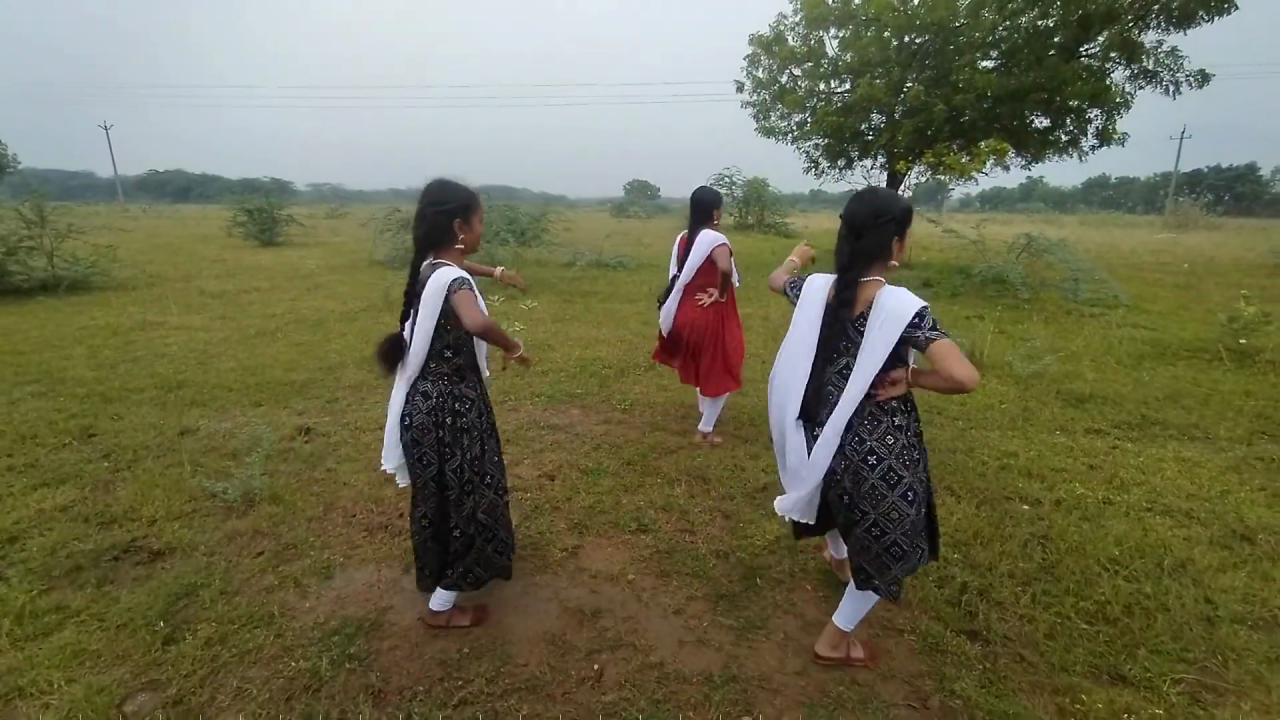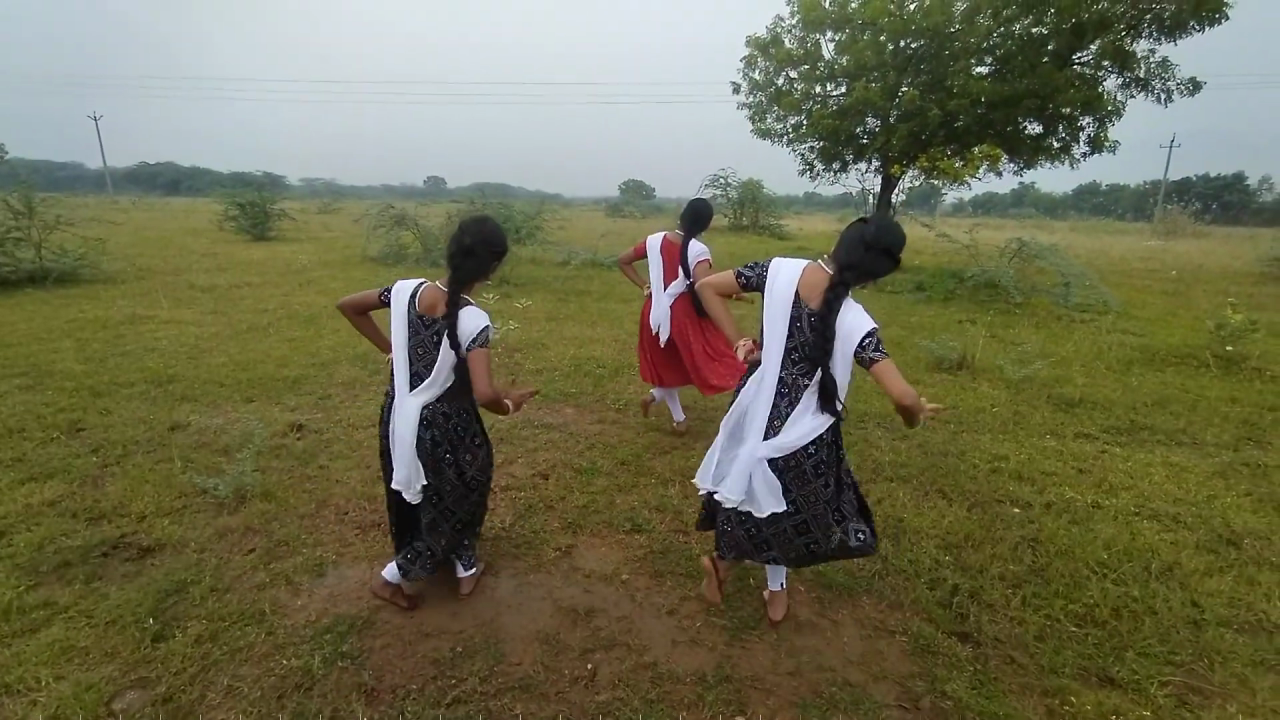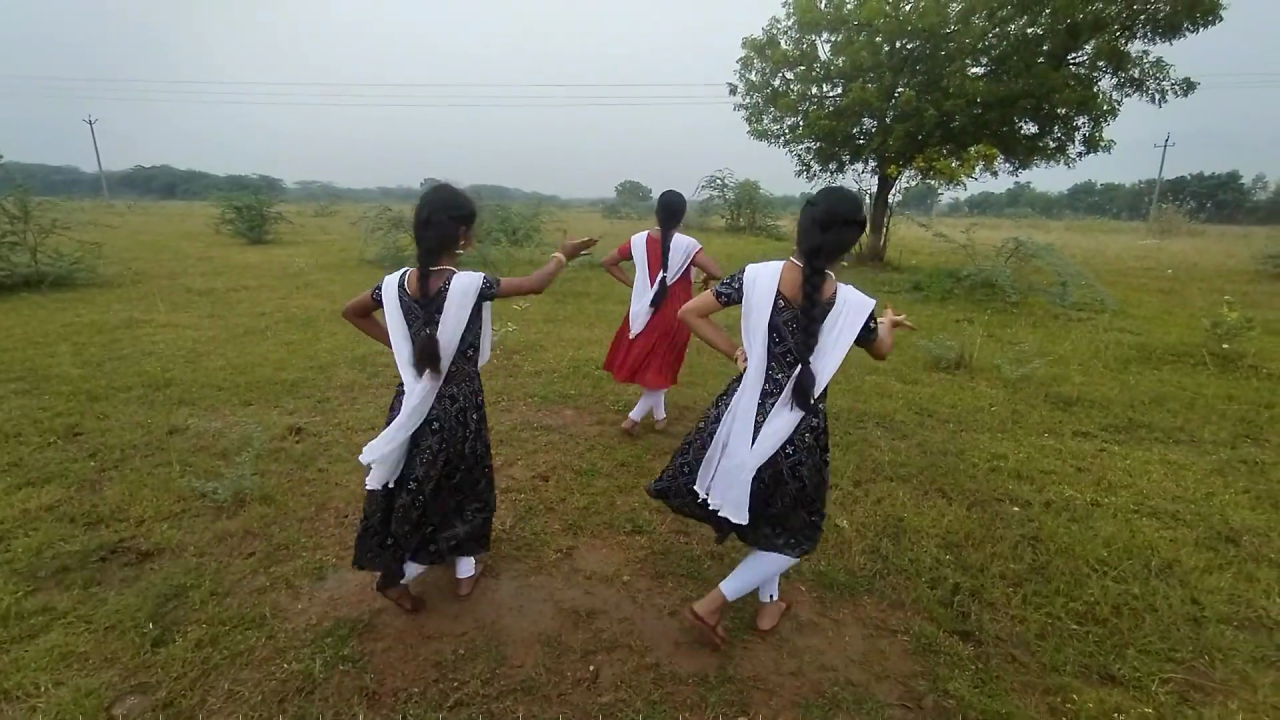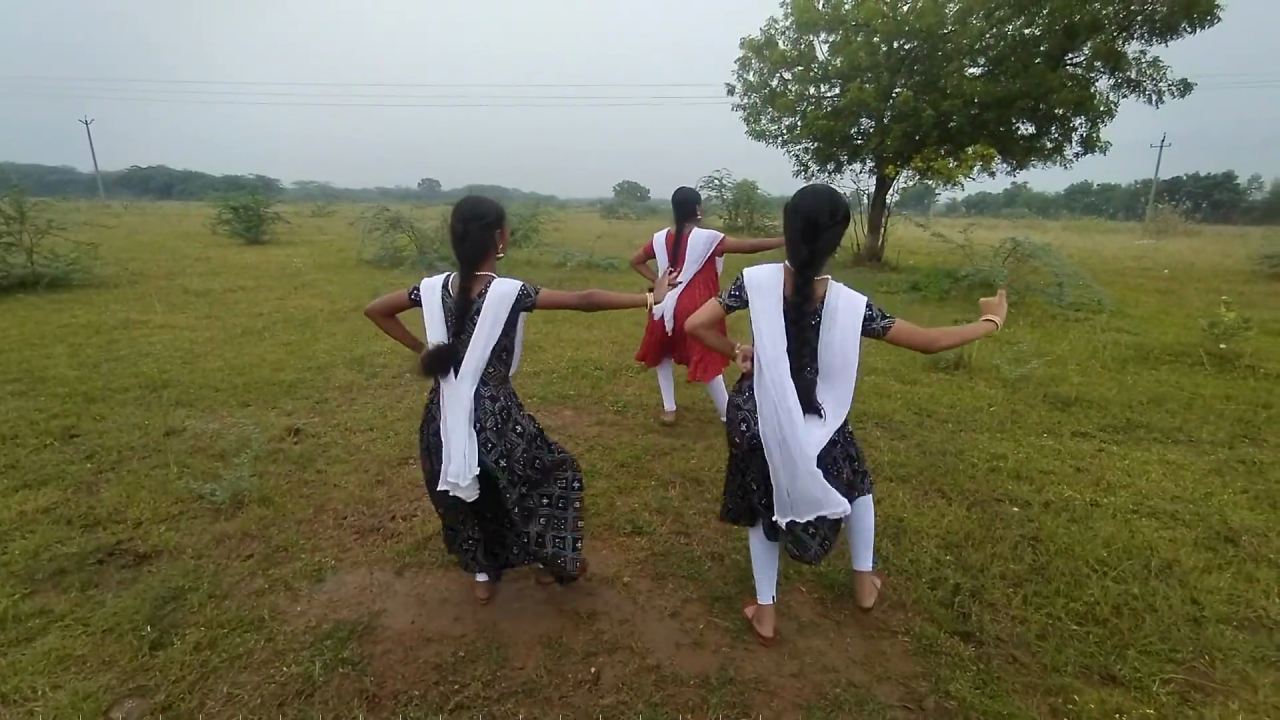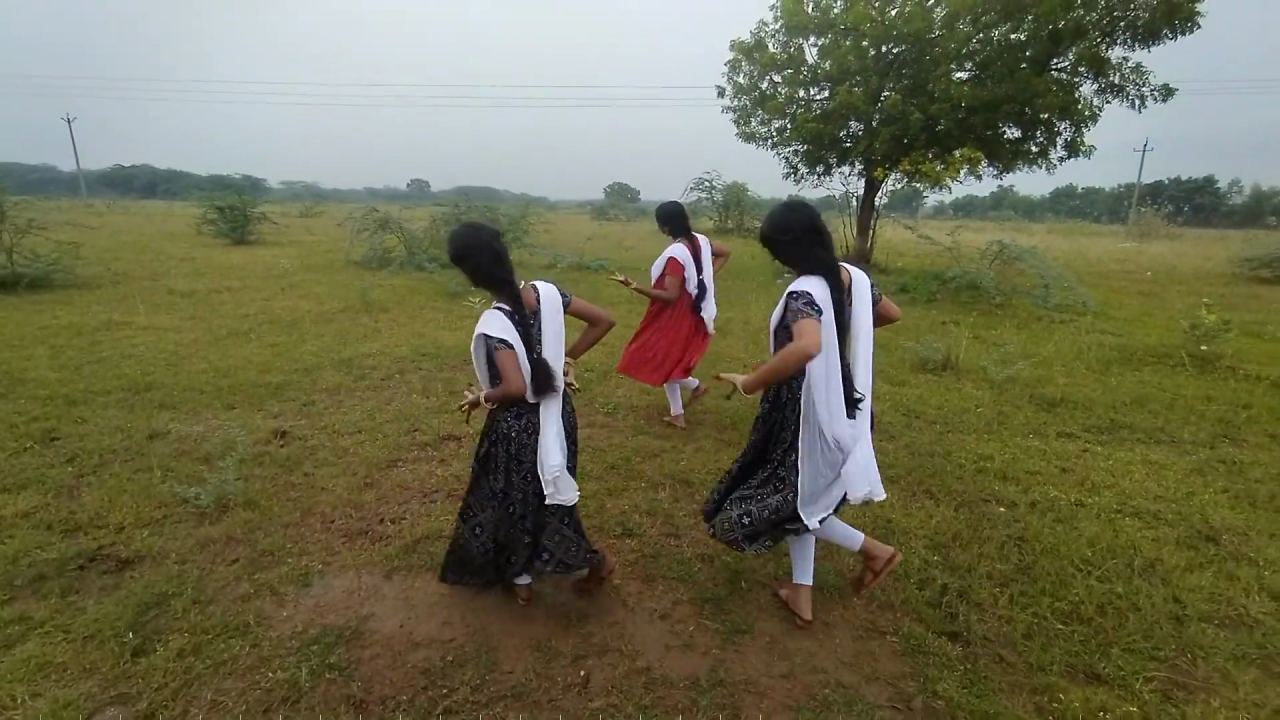
dt=0.5s
person 1, frame 1
left shoulder: (817, 287)
right shoulder: (904, 308)
left elbow: (776, 282)
right elbow: (965, 377)
left wrist: (791, 262)
right wrist: (912, 379)
left hip: (823, 432)
right hip: (880, 446)
right knee: (891, 542)
left ankle: (839, 553)
right ankle: (836, 638)
person 1, frame 2
left shoulder: (780, 270)
right shoulder: (856, 323)
left elbow: (706, 287)
right elbow: (903, 397)
left wrist: (740, 342)
right wrist: (918, 413)
left hip: (755, 413)
right hip: (803, 430)
left knee: (774, 506)
right knee: (809, 515)
left ankle: (770, 589)
right ankle: (733, 562)
person 1, frame 3
left shoulder: (759, 277)
right shoulder: (854, 304)
left elbow: (689, 313)
right elbow: (881, 350)
left wrist: (737, 353)
right wrist: (888, 324)
left hip: (744, 413)
right hip: (794, 429)
left knee: (765, 510)
right knee: (791, 530)
left ankle: (769, 601)
right ankle: (715, 601)
person 1, frame 4
left shoulder: (756, 280)
right shoulder: (847, 303)
left elbow: (694, 325)
right elbow: (928, 341)
left wrist: (739, 352)
right wrist: (990, 321)
left hip: (758, 414)
right hip: (818, 422)
left knee: (764, 506)
right knee: (854, 485)
left ankle: (765, 609)
right ankle: (865, 580)
person 1, frame 5
left shoulder: (804, 293)
right shoulder: (850, 277)
left elbow: (807, 347)
left wrist: (752, 381)
left hip: (804, 415)
right hip: (837, 413)
left knee: (770, 504)
right knee: (799, 500)
left ankle: (869, 548)
right ankle: (801, 593)
person 2, frame 1
left shoulder: (430, 268)
right shoulder: (453, 280)
right elbow: (477, 323)
left wrist: (494, 272)
right wrist: (512, 345)
left hip: (440, 404)
right hip: (446, 411)
left knee: (476, 489)
right knee: (466, 500)
left ankle: (487, 558)
right ankle: (441, 606)
person 2, frame 2
left shoulder: (408, 290)
right shoulder: (475, 321)
left elbow: (348, 305)
right elbow: (483, 395)
left wrist: (388, 347)
right wrist: (509, 401)
left hip: (402, 415)
right hip: (445, 425)
left knee: (421, 496)
right knee: (456, 499)
left ankle: (466, 568)
right ankle: (392, 578)
person 2, frame 3
left shoulder: (396, 283)
right shoulder: (470, 286)
left elbow: (351, 313)
right elbow: (536, 283)
right wrist: (562, 255)
left hip: (413, 403)
right hip: (456, 408)
left knee: (413, 490)
right knee: (463, 491)
left ankle: (463, 570)
right ankle: (395, 578)
person 2, frame 4
left shoulder: (433, 288)
right shoulder: (509, 292)
left elbow: (374, 310)
right elbow: (583, 302)
left wrist: (422, 348)
right wrist: (650, 298)
left hip: (442, 414)
right hip: (490, 412)
left knee: (468, 495)
right knee: (549, 472)
left ankle: (483, 576)
right ankle: (552, 560)
person 2, frame 5
left shoulder: (493, 325)
right shoulder: (547, 293)
left elbow: (516, 386)
right elbow: (604, 321)
left wrist: (482, 396)
left hip: (517, 427)
right hip: (557, 417)
left knee: (506, 507)
right knee: (540, 503)
right ankle: (525, 578)
person 3, frame 1
left shoulder: (683, 238)
right shoulder: (716, 240)
right elbow: (725, 269)
right wrist: (721, 293)
left hip: (684, 315)
right hip: (711, 317)
left knee: (699, 363)
right knee: (721, 372)
left ankle: (705, 409)
right ankle: (705, 431)
person 3, frame 2
left shoulder: (655, 241)
right shoulder: (699, 251)
left elbow: (622, 261)
left wrist: (644, 285)
left hip: (655, 316)
right hip: (684, 317)
left knee: (665, 370)
right knee: (704, 365)
left ankle: (679, 419)
right ankle: (656, 395)
person 3, frame 3
left shoulder: (639, 240)
right shoulder: (686, 245)
left elbow: (608, 263)
right elbow: (717, 273)
right wrist: (706, 279)
left hip: (643, 311)
right hip: (672, 315)
left knee: (646, 364)
right knee: (660, 370)
left ankle: (659, 416)
right ankle: (634, 417)
person 3, frame 4
left shoulder: (660, 238)
right shoulder: (707, 238)
left elbow: (636, 262)
right elbow: (750, 246)
right wrist: (787, 240)
left hip: (667, 308)
right hip: (698, 309)
left knee: (662, 355)
right knee: (709, 364)
left ankle: (669, 409)
right ankle: (728, 417)
person 3, frame 5
left shoulder: (674, 254)
right shoulder: (699, 241)
left elbow: (670, 296)
right elbow: (724, 254)
left wrist: (633, 286)
right wrist: (705, 279)
left hip: (673, 316)
right hip: (689, 314)
left knee: (661, 364)
right knee: (666, 363)
left ankle: (694, 385)
right ankle: (679, 409)
